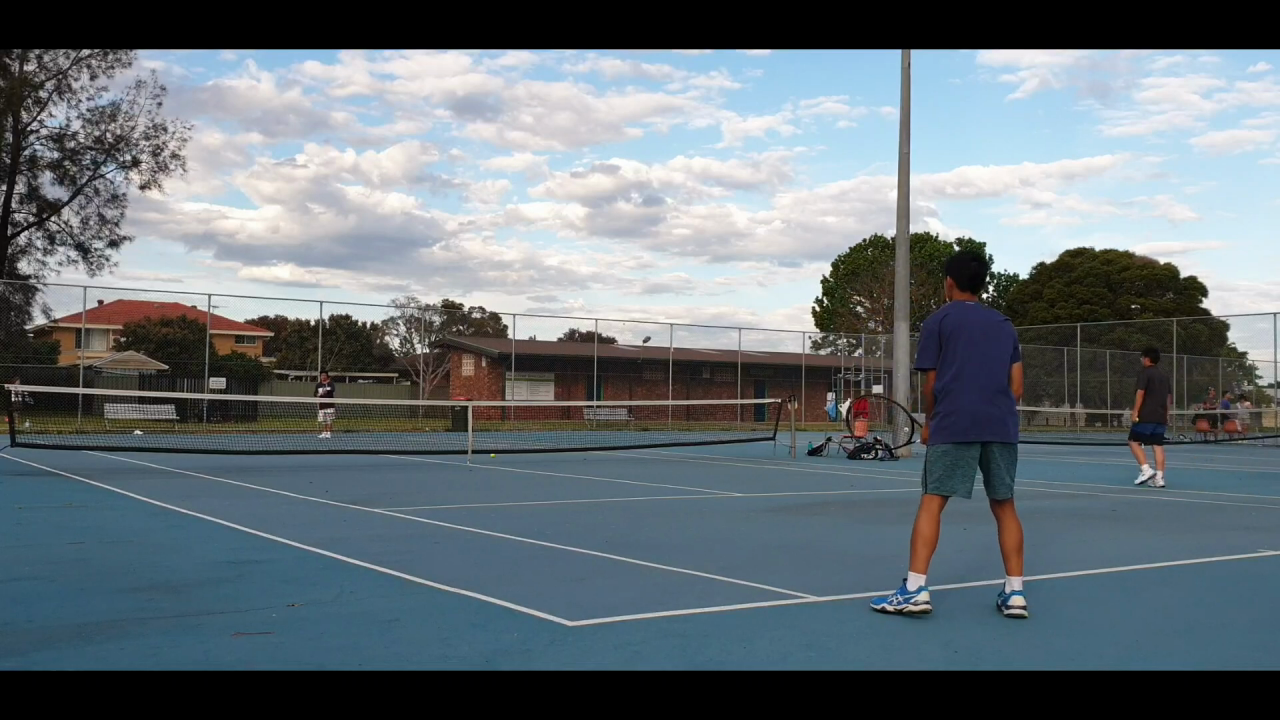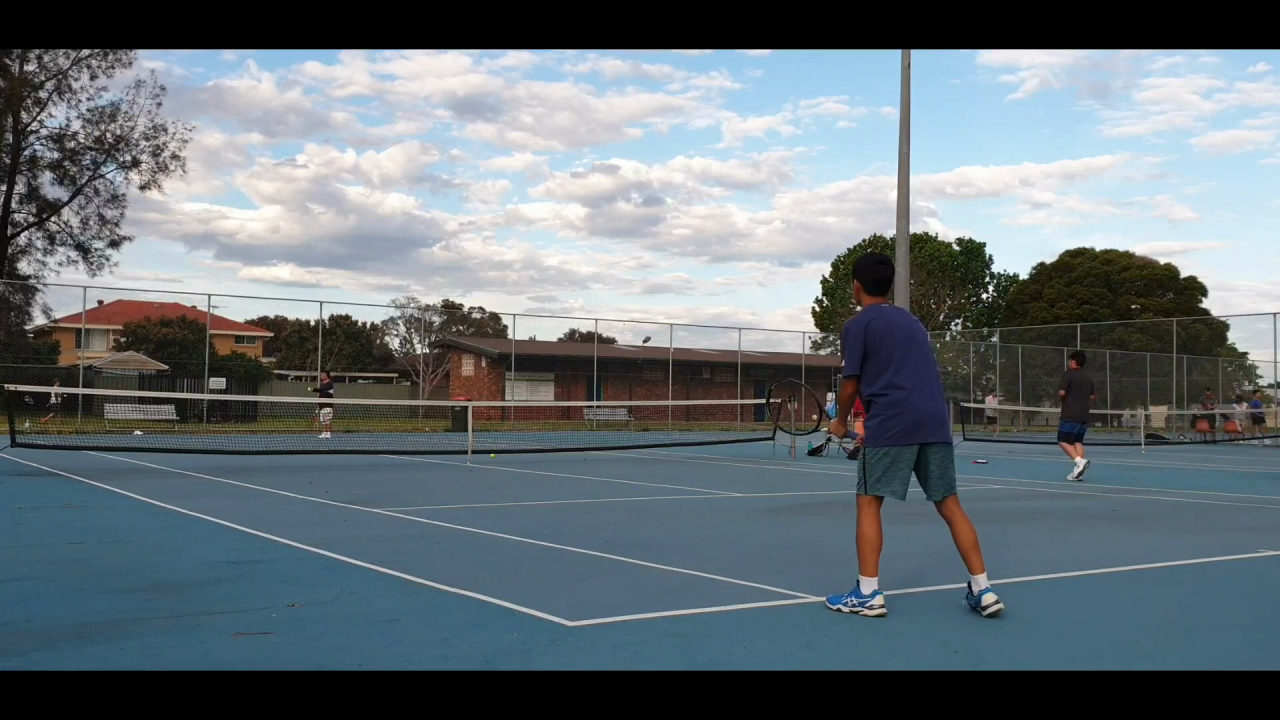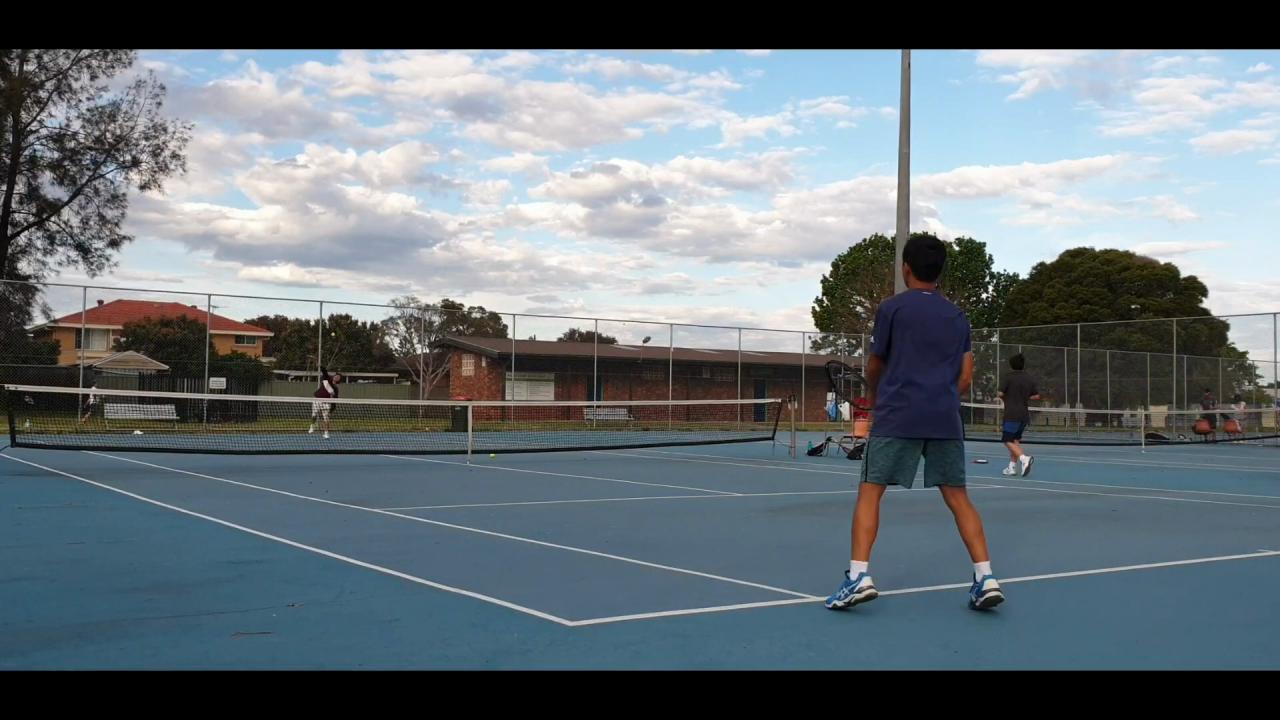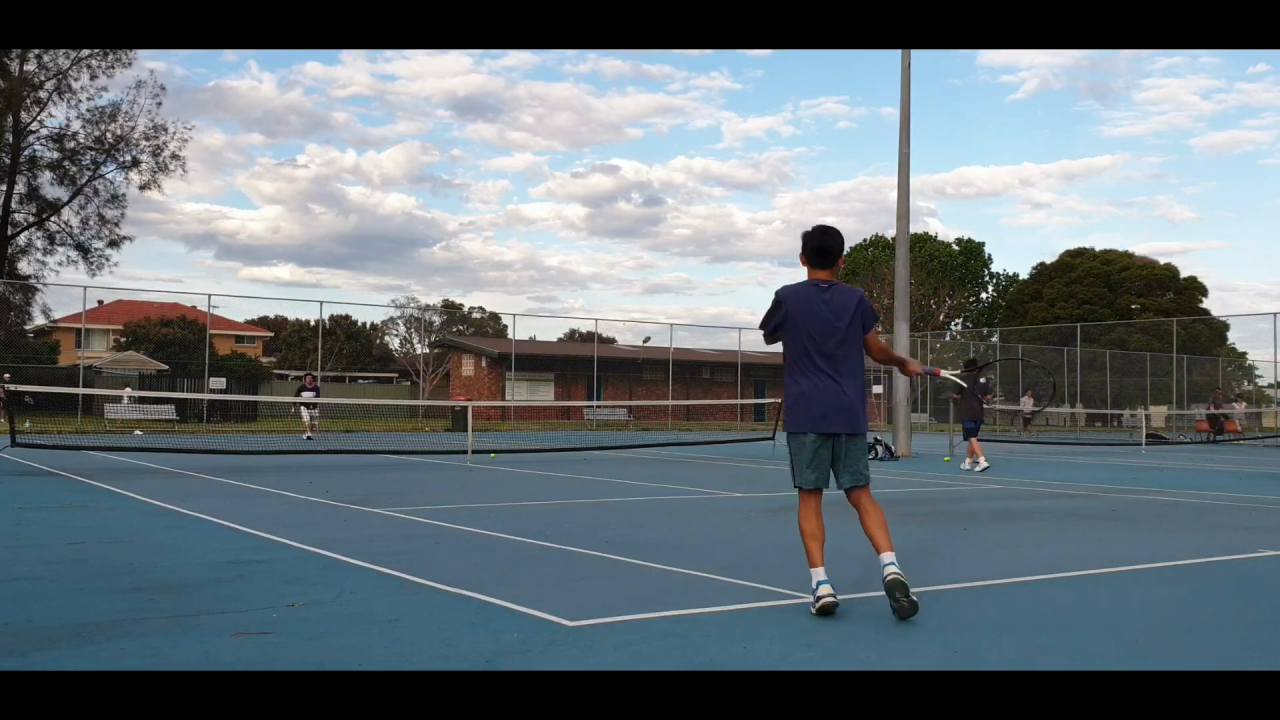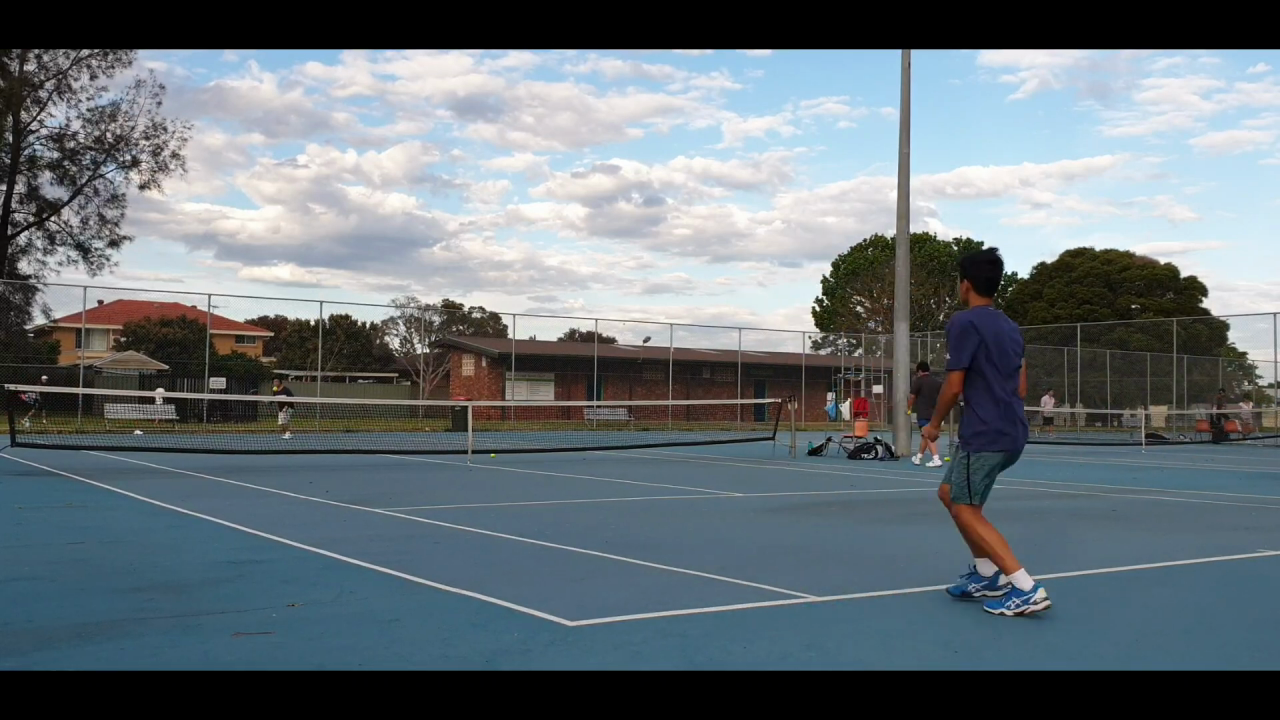
dt=1s
person 1, frame 1
left shoulder: (938, 321)
right shoulder: (1005, 324)
left elbow: (932, 382)
right elbow: (1017, 384)
left wrist: (928, 423)
left hip: (953, 424)
right hip: (1002, 426)
left knee: (932, 503)
right knee: (1004, 507)
left ankle: (915, 589)
right ankle: (1015, 592)
person 1, frame 2
left shoulder: (857, 325)
right shoulder: (912, 322)
left elbow: (851, 385)
left wrist: (840, 421)
left hip: (890, 425)
right hip: (935, 423)
left knee: (868, 503)
right knee: (950, 505)
left ankle: (868, 593)
right ankle: (983, 589)
person 1, frame 3
left shoulder: (892, 308)
right shoulder: (958, 315)
left elbow: (875, 365)
right elbow: (965, 377)
left wrist: (873, 395)
left hip: (898, 415)
right hip: (946, 418)
left knee: (870, 492)
right knee: (957, 497)
left ankle: (859, 576)
right ankle: (985, 578)
person 1, frame 4
left shoulder: (787, 297)
right shoulder: (856, 299)
left elbow: (768, 338)
right elbow: (877, 350)
right wrist: (905, 363)
left hip: (804, 413)
right hip: (850, 412)
left knee: (810, 498)
right knee: (861, 495)
left ankle: (821, 583)
right ankle: (889, 568)
person 1, frame 5
left shoulder: (963, 322)
right shoulder: (1009, 327)
left elbow: (954, 385)
right elbow: (1021, 388)
left wrist: (934, 424)
left hip: (984, 433)
right hip: (1011, 433)
left knee: (966, 509)
right knee: (949, 493)
left ankle: (1027, 589)
right ankle: (988, 573)
